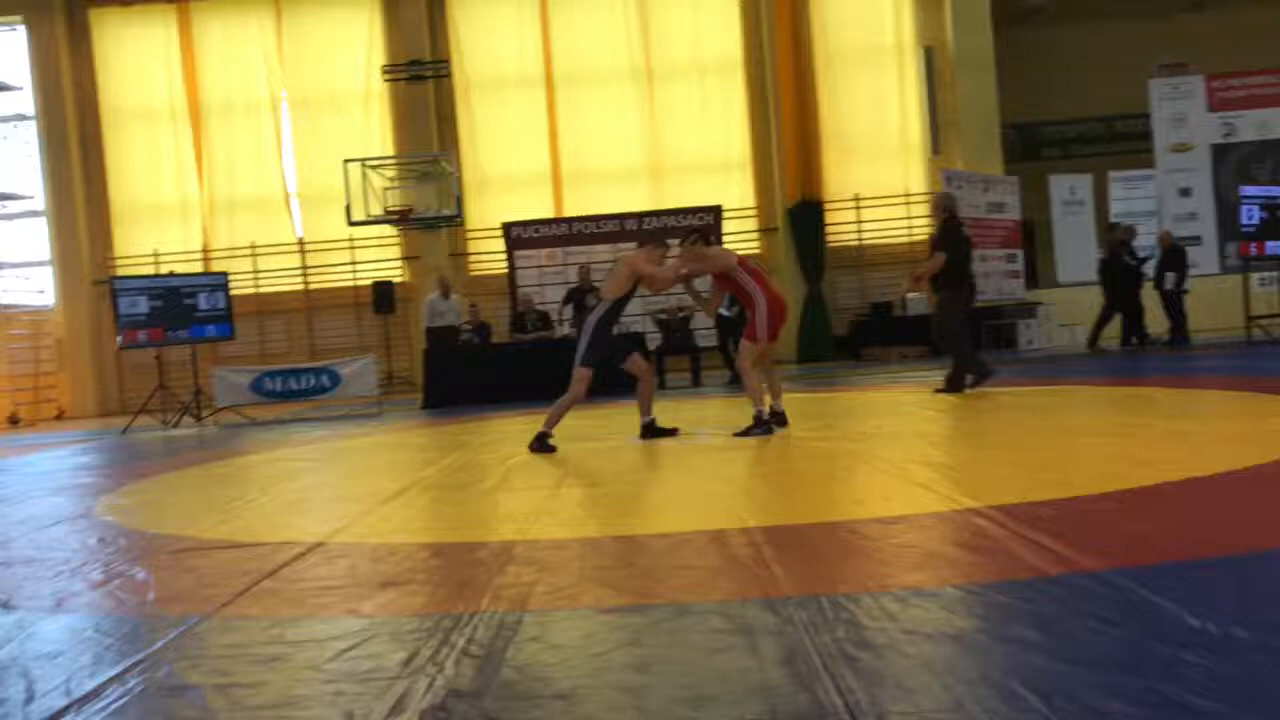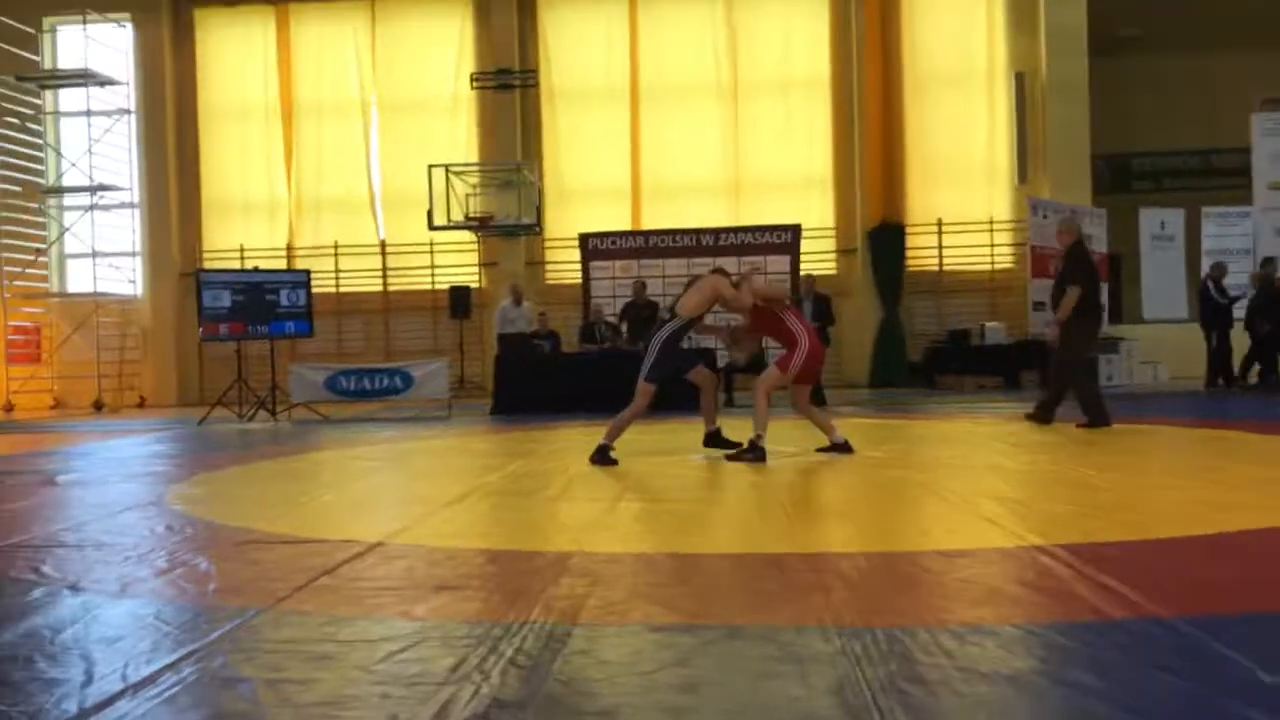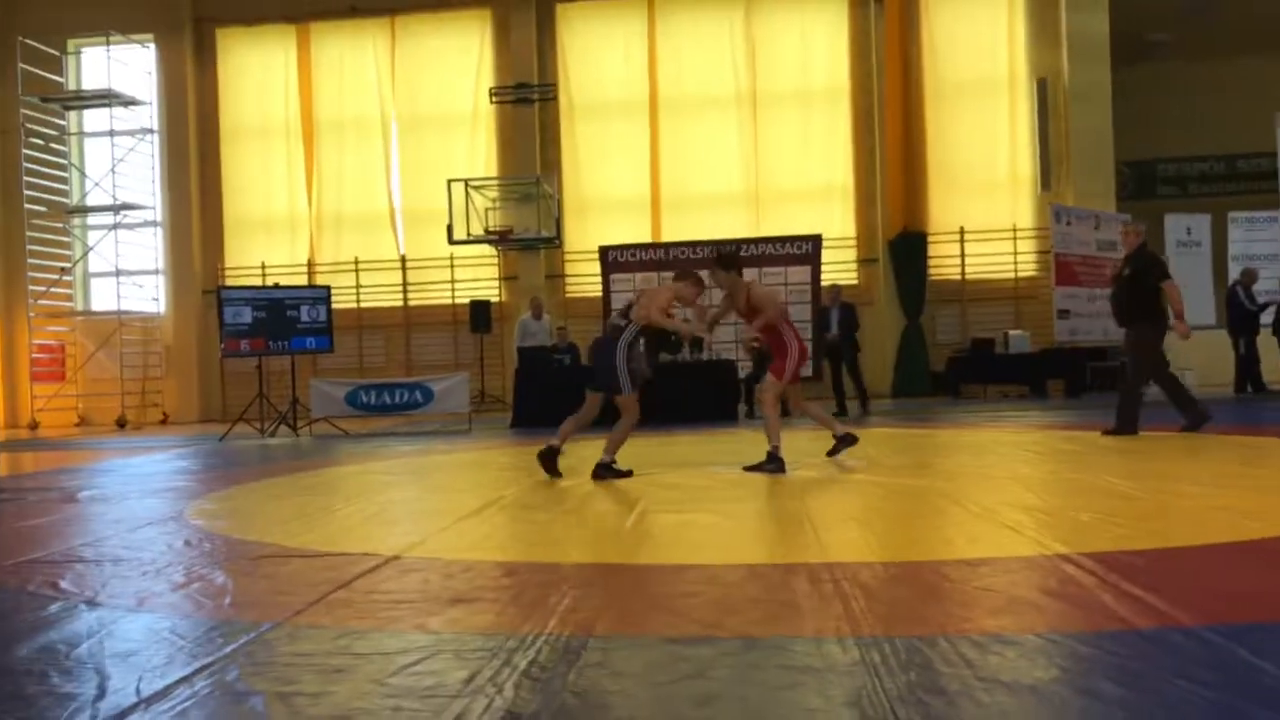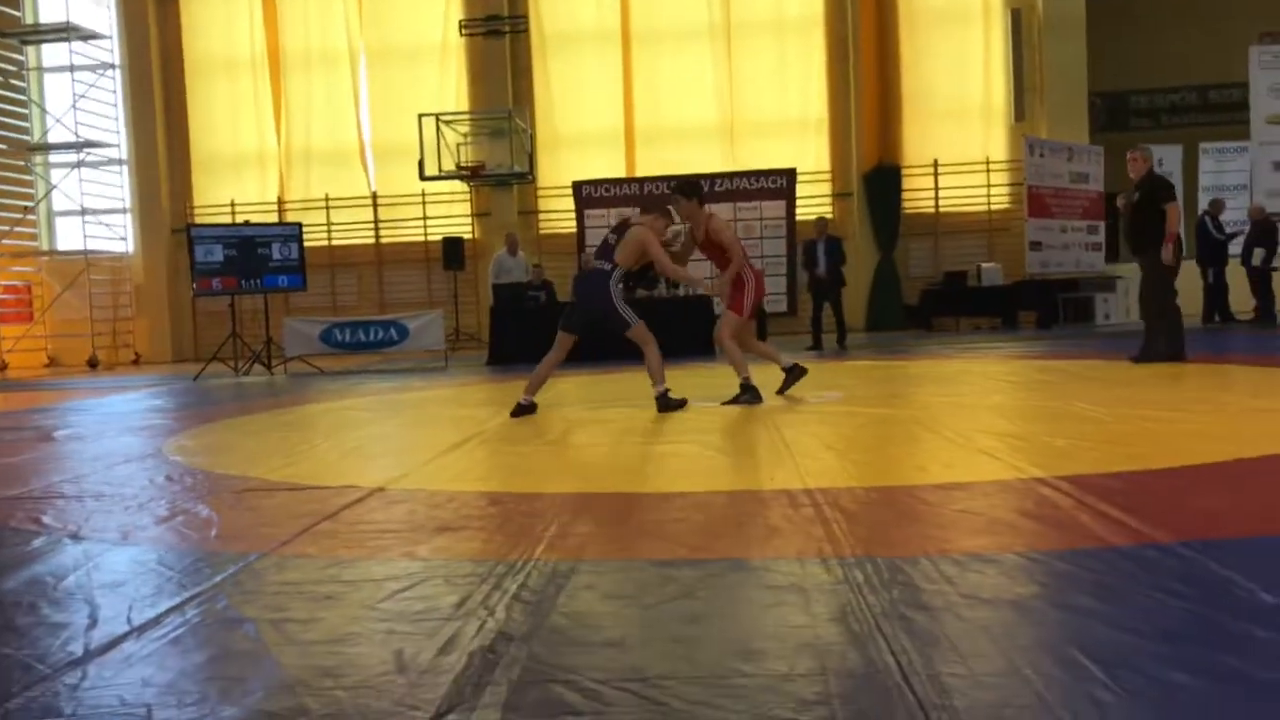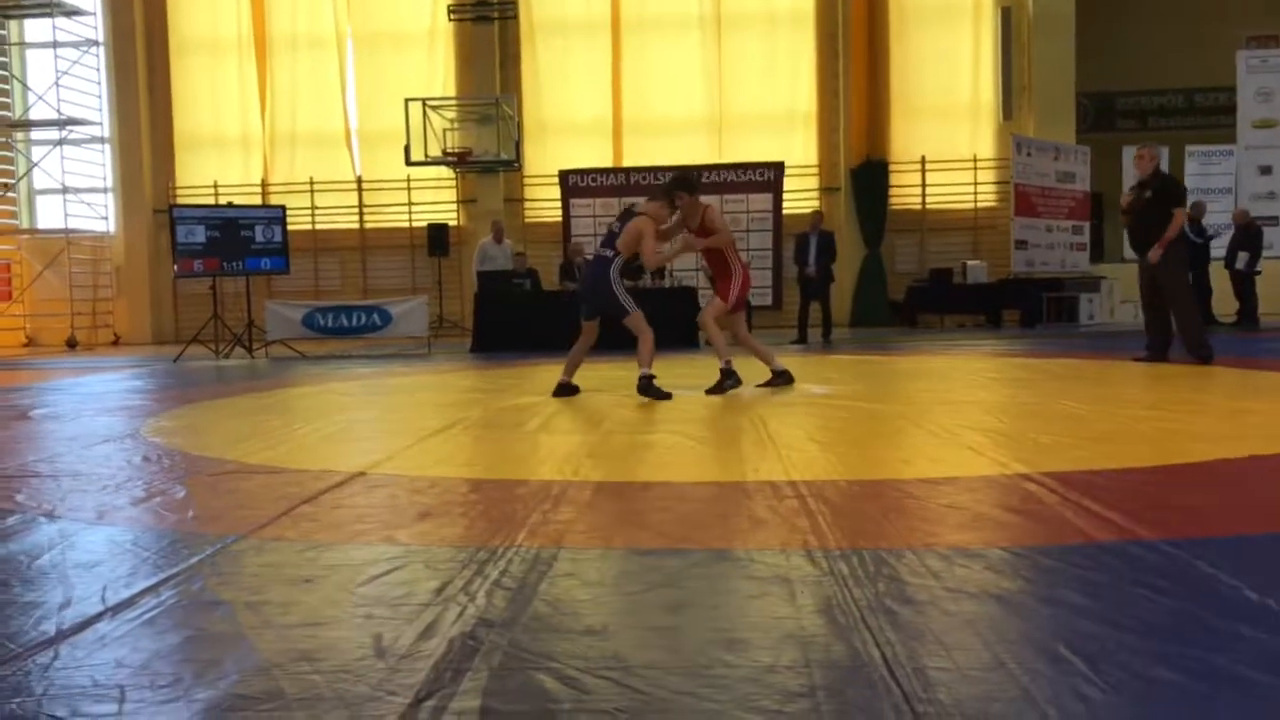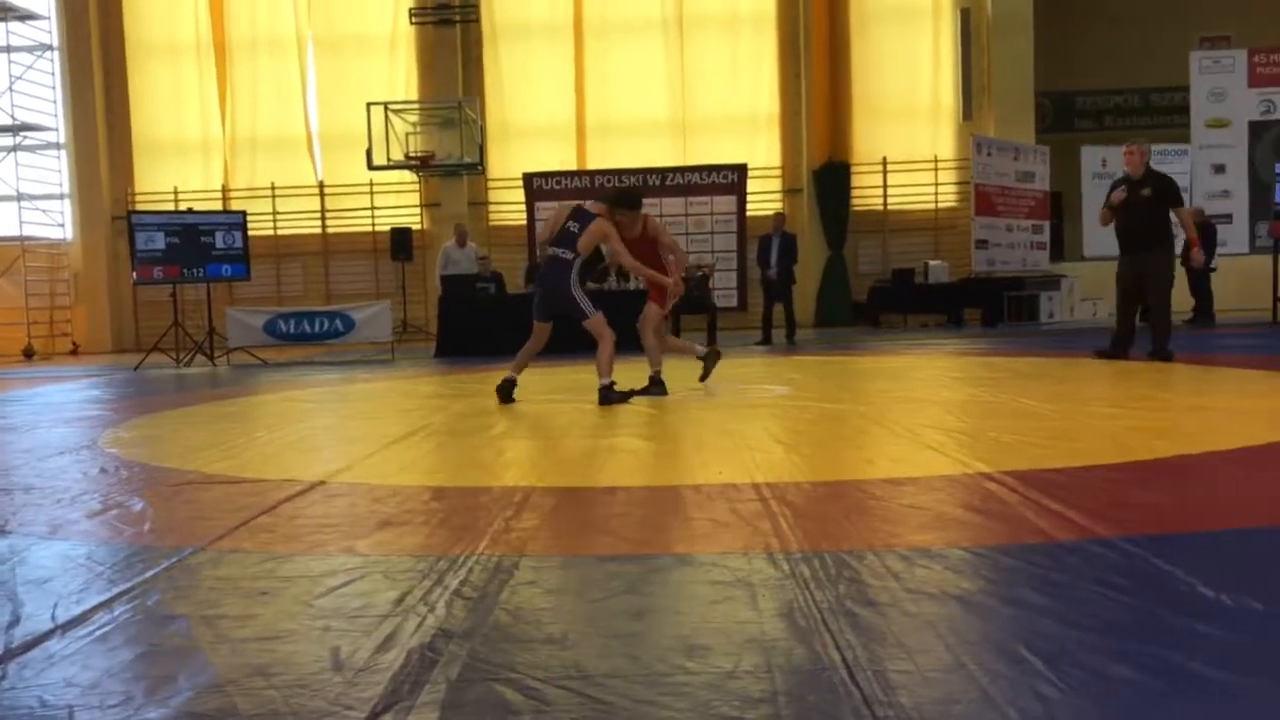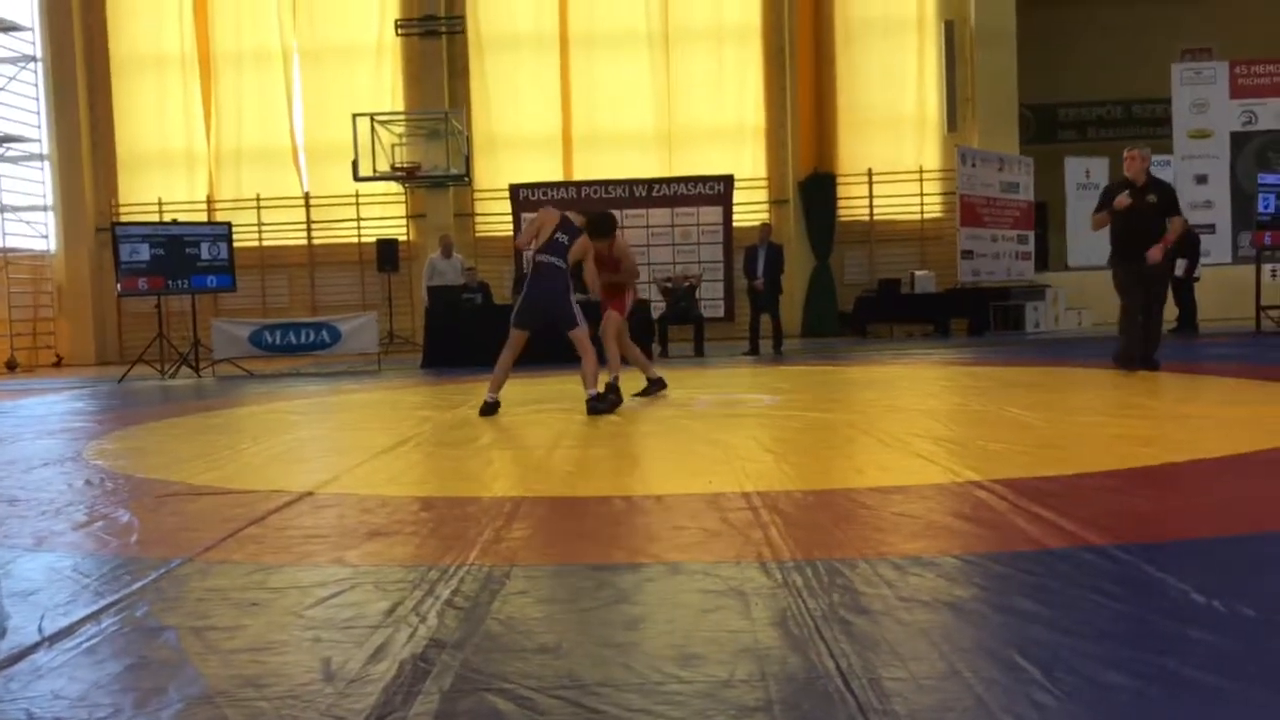
dt=0.5s
person 1, frame 1
left shoulder: (946, 230)
right shoulder: (959, 229)
left elbow: (939, 261)
left wrist: (919, 275)
right wrist: (926, 274)
left hip: (951, 291)
right hip: (962, 288)
left knee: (947, 335)
right knee: (956, 335)
left ankle: (979, 369)
right ankle: (955, 381)
person 1, frame 2
left shoulder: (1075, 258)
right shoulder: (1080, 255)
left elbow: (1073, 293)
left wrist: (1056, 322)
left hip: (1079, 322)
right hip: (1080, 321)
left knee: (1077, 370)
right knee: (1061, 368)
left ankle: (1098, 416)
right ankle: (1045, 411)
person 1, frame 3
left shoulder: (1148, 260)
right shoulder: (1129, 261)
left elbow: (1169, 287)
left wrist: (1179, 319)
right wrist: (1114, 279)
left hip: (1145, 327)
right hip: (1137, 327)
left knee: (1132, 376)
right knee: (1159, 373)
left ankle: (1126, 424)
right ankle: (1196, 414)
person 1, frame 4
left shoulder: (1157, 184)
right shoulder: (1139, 188)
left elbow: (1173, 211)
left wrist: (1169, 243)
right wrist: (1124, 208)
left hip: (1159, 252)
right hip: (1148, 253)
left knee: (1151, 301)
right knee: (1163, 303)
left ankle: (1153, 350)
right ankle: (1174, 350)
person 1, frame 5
left shoulder: (1168, 184)
right shoulder: (1135, 190)
left elbow: (1180, 217)
right elbow: (1128, 224)
left wrist: (1160, 246)
right wrist: (1124, 208)
left hip: (1168, 255)
right hip: (1147, 257)
left knee: (1181, 301)
right knee: (1152, 305)
left ankle: (1199, 348)
right ankle: (1157, 350)
person 1, frame 6
left shoulder: (1162, 182)
right shoulder: (1118, 185)
left elbow: (1182, 214)
right elbow: (1103, 221)
left wrist: (1194, 245)
right wrist: (1111, 204)
left hip: (1158, 253)
right hip: (1129, 254)
left knee: (1159, 301)
right knee: (1125, 303)
left ankle: (1160, 348)
right ankle: (1119, 347)
person 1, frame 7
left shoulder: (1163, 189)
right shoulder: (1113, 190)
left elbow: (1177, 224)
right elbow: (1095, 224)
left wrist: (1162, 246)
right wrist: (1113, 209)
left hip: (1154, 261)
right hip: (1124, 261)
left knee: (1153, 310)
right knee: (1130, 307)
left ankle: (1147, 356)
right ankle: (1129, 355)
person 2, frame 1
left shoulder: (638, 267)
right shoulder: (630, 262)
left elbow: (658, 287)
right elbow: (664, 275)
left hip: (606, 332)
right hip: (593, 330)
left knee: (646, 372)
right knee: (578, 391)
left ankle: (648, 426)
right ankle: (541, 436)
person 2, frame 2
left shoulder: (702, 285)
right shoulder: (717, 281)
left elbow: (694, 325)
right elbow: (744, 303)
right wrist: (746, 287)
left hip: (671, 344)
right hip: (661, 343)
left knee: (709, 380)
right knee: (640, 404)
left ankle: (712, 435)
right ankle: (602, 449)
person 2, frame 3
left shoulder: (658, 294)
right shoulder: (666, 293)
right elbow: (650, 315)
right wrist: (681, 328)
left hip: (603, 347)
right hip: (615, 350)
left knee: (589, 410)
right knee: (630, 415)
left ankle: (552, 449)
right ankle: (604, 465)
person 2, frame 4
left shoulder: (623, 227)
right shoulder: (644, 233)
right elbow: (669, 269)
right wrist: (700, 283)
left hip: (583, 290)
right hip: (605, 292)
left knee: (557, 352)
right knee: (649, 343)
left ankle: (525, 402)
right ankle: (662, 396)
person 2, frame 5
left shoulder: (628, 212)
right shoulder: (647, 224)
right elbow: (650, 263)
left hip: (590, 277)
right hip: (608, 280)
left knee: (588, 337)
right knee: (645, 333)
left ankle: (564, 383)
right ankle: (645, 382)
person 2, frame 6
left shoulder: (567, 210)
right shoulder: (605, 227)
left elbow: (541, 240)
right elbow: (629, 263)
right wrist: (663, 280)
left hip: (545, 280)
right hip: (567, 283)
left knee: (538, 339)
right knee: (606, 336)
left ankle: (509, 381)
right ankle: (606, 389)
person 2, frame 7
left shoulder: (549, 214)
right shoulder: (585, 243)
left elbow: (521, 243)
right elbow: (593, 287)
left hip: (534, 288)
right hip: (560, 291)
left knee: (512, 349)
right knee: (586, 349)
left ankle: (491, 401)
right ankle: (593, 399)
person 3, frame 1
left shoulder: (714, 255)
right shoulder: (719, 277)
right elbow: (710, 310)
right wrist: (689, 287)
left hip: (765, 308)
right hip: (774, 307)
left knee: (744, 364)
right knee: (764, 362)
left ankle: (762, 421)
right ankle: (777, 413)
person 3, frame 2
left shoulder: (757, 296)
right shoulder: (752, 325)
left elbow: (783, 294)
left wrist: (751, 285)
left hip: (805, 346)
right hip: (810, 350)
left knee: (761, 387)
right knee: (801, 405)
left ankle: (757, 447)
right ankle: (839, 442)
person 3, frame 3
left shoulder: (756, 292)
right shoulder: (731, 297)
left elbow: (778, 309)
right elbow: (713, 320)
left wrist: (758, 323)
left hip: (790, 349)
right hip: (780, 350)
left knee: (765, 398)
right knee: (796, 402)
left ankle: (775, 459)
right ankle: (842, 434)
person 3, frame 4
left shoulder: (714, 224)
right shoulder: (693, 231)
left elbow: (738, 253)
right elbow: (680, 259)
left wrist: (725, 279)
left hip: (747, 283)
right hip: (740, 285)
left knee: (722, 334)
right knee: (745, 340)
left ankle: (749, 389)
right ankle: (791, 368)
person 3, frame 5
left shoulder: (710, 213)
right shoulder: (685, 219)
left elbow: (727, 238)
left wrist: (703, 242)
left hip: (734, 275)
right hip: (723, 277)
left knee: (706, 318)
right knee: (741, 334)
left ankle: (728, 372)
right ankle: (781, 372)
person 3, frame 6
left shoulder: (650, 224)
right shoulder: (616, 228)
left elbow: (678, 251)
left wrist: (677, 277)
right hip: (653, 282)
left knee: (645, 325)
right knee: (659, 339)
left ankle: (656, 382)
right ankle: (706, 352)
person 3, frame 7
left shoulder: (618, 247)
left elbow: (633, 274)
left wrist: (606, 277)
left hip: (622, 291)
right hip: (608, 291)
left knee: (607, 332)
right knee: (623, 342)
left ankle: (613, 387)
right ankle: (655, 379)
